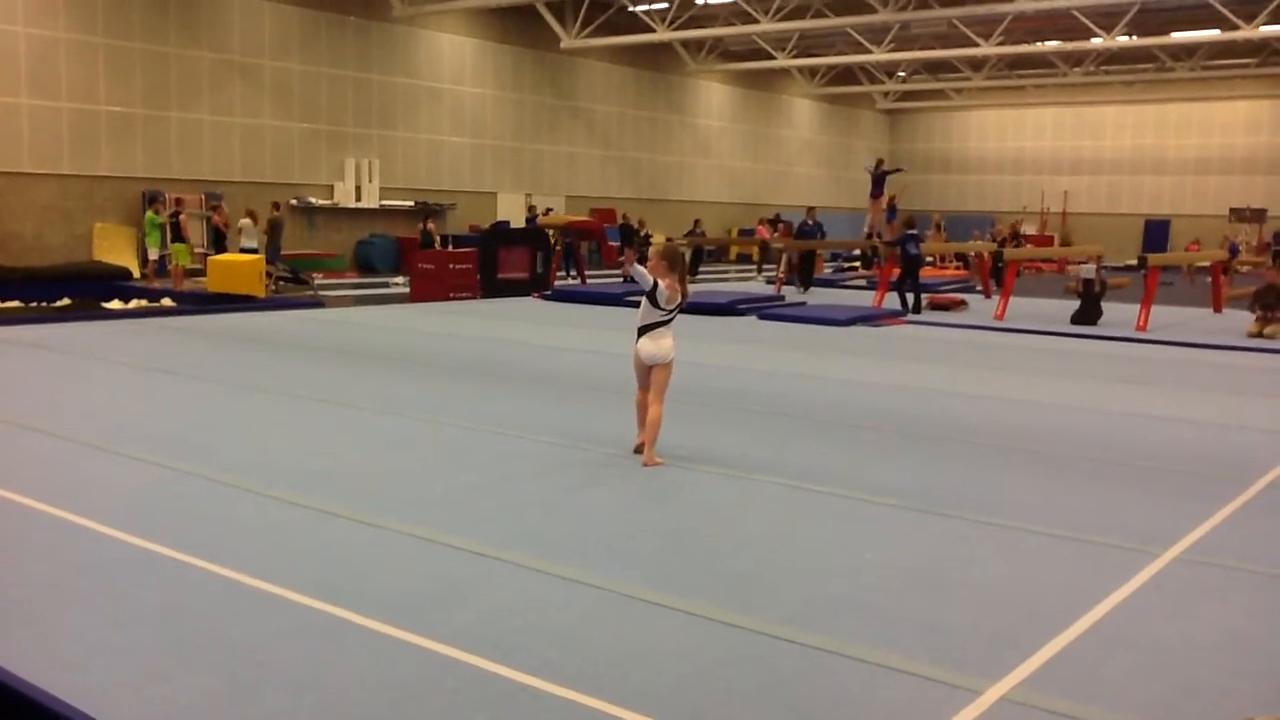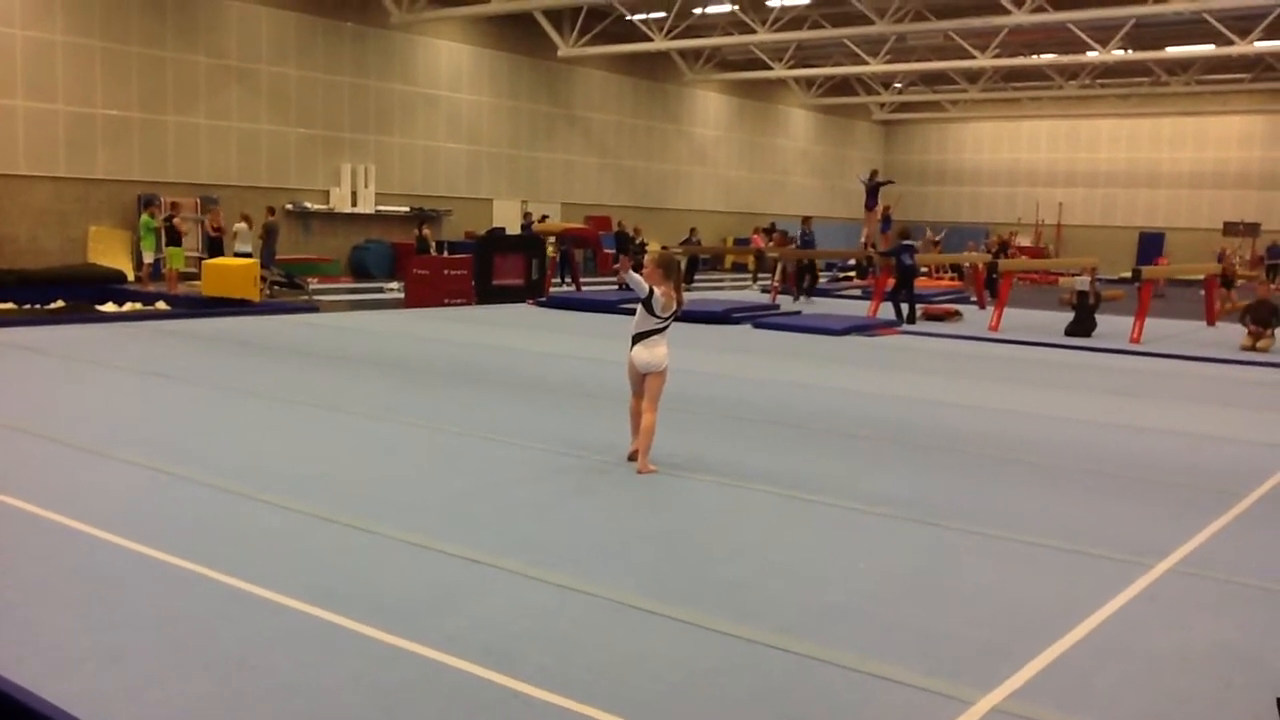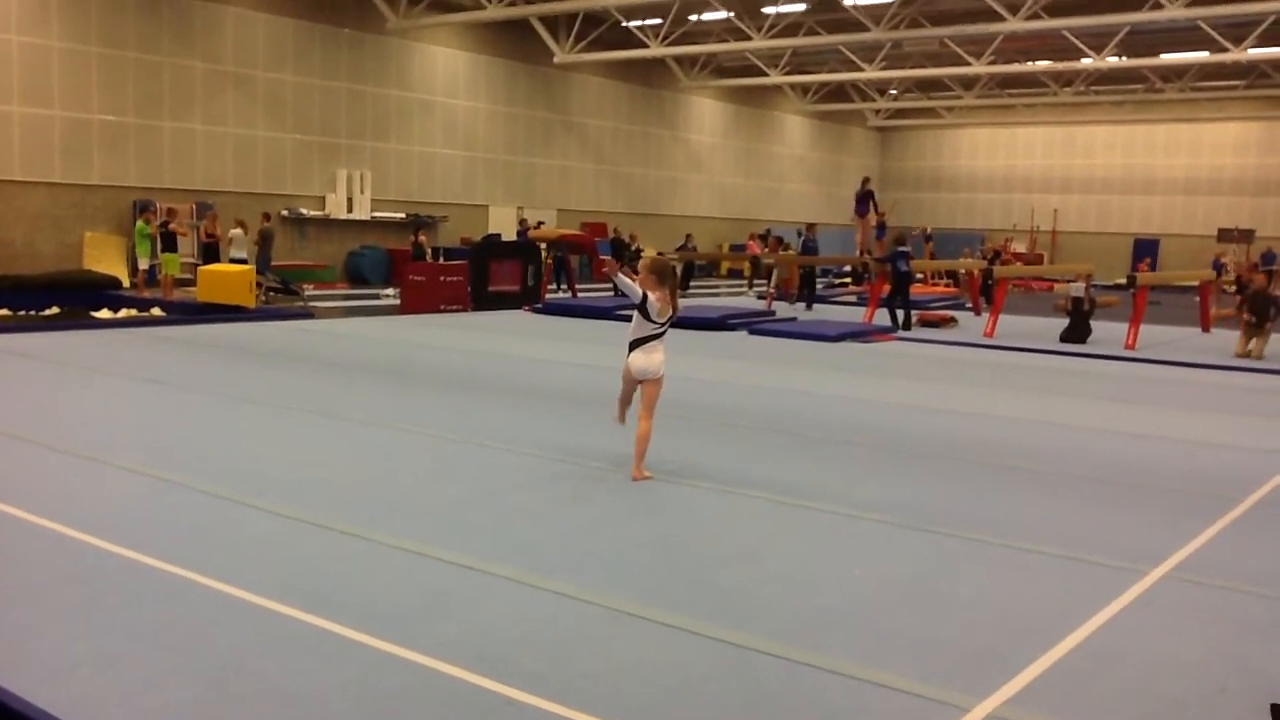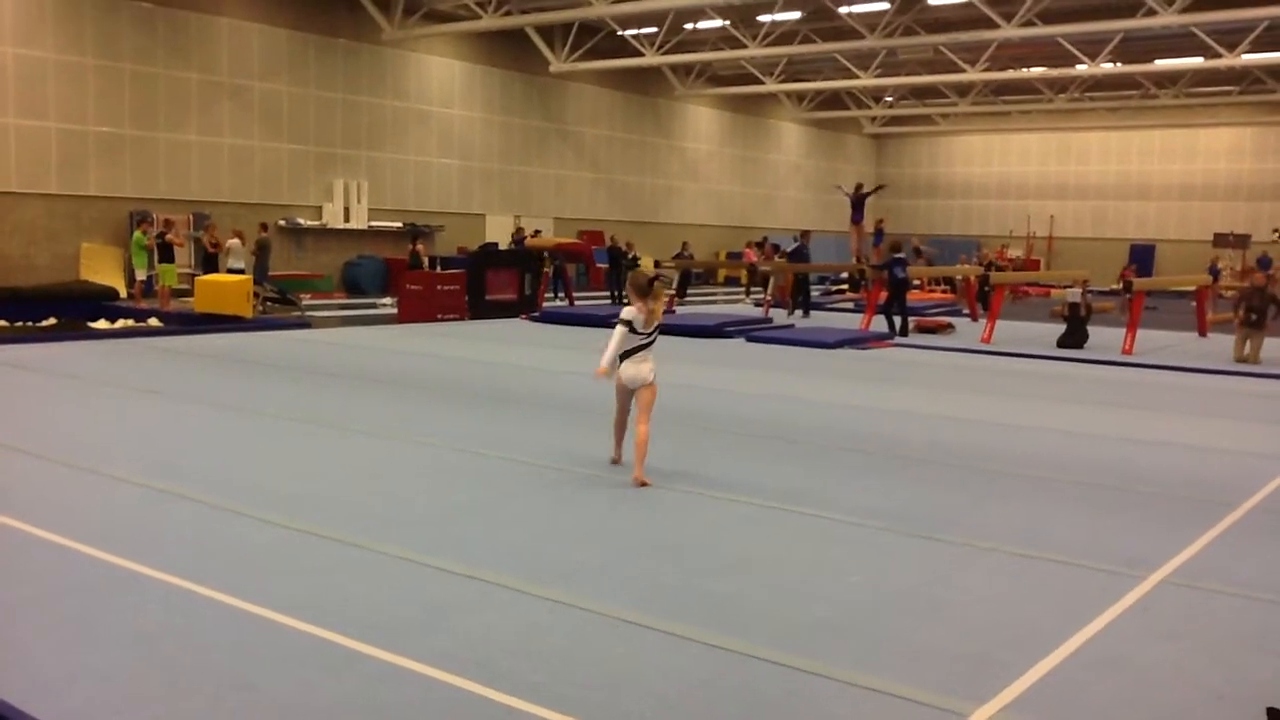
dt=0.5s
person 1, frame 1
left shoulder: (657, 287)
right shoulder: (679, 290)
left elbow: (644, 278)
left wrist: (631, 265)
right wrist: (634, 267)
left hip: (645, 345)
right hip: (665, 348)
left knee: (643, 391)
right knee: (656, 401)
left ankle: (641, 436)
right ankle: (649, 453)
person 1, frame 2
left shoulder: (652, 295)
right shoulder: (674, 297)
left elbow: (639, 285)
left wrist: (626, 272)
right wrist: (629, 274)
left hip: (639, 353)
right hip: (659, 356)
left knee: (636, 398)
right knee: (650, 409)
left ankle: (635, 444)
right ankle: (643, 461)
person 1, frame 3
left shoulder: (646, 299)
right shoulder: (670, 302)
left elbow: (633, 290)
left wrist: (617, 276)
right wrist: (625, 277)
left hip: (636, 359)
right hip: (656, 363)
left knee: (626, 394)
right knee: (646, 416)
left ankle: (621, 416)
right ankle: (638, 468)
person 1, frame 4
left shoulder: (628, 313)
right shoulder: (657, 313)
left elbow: (617, 339)
left wrist: (606, 365)
left hip: (627, 369)
right hip: (647, 371)
left knee: (622, 414)
right knee: (643, 422)
left ankle: (617, 453)
right ankle: (639, 472)
